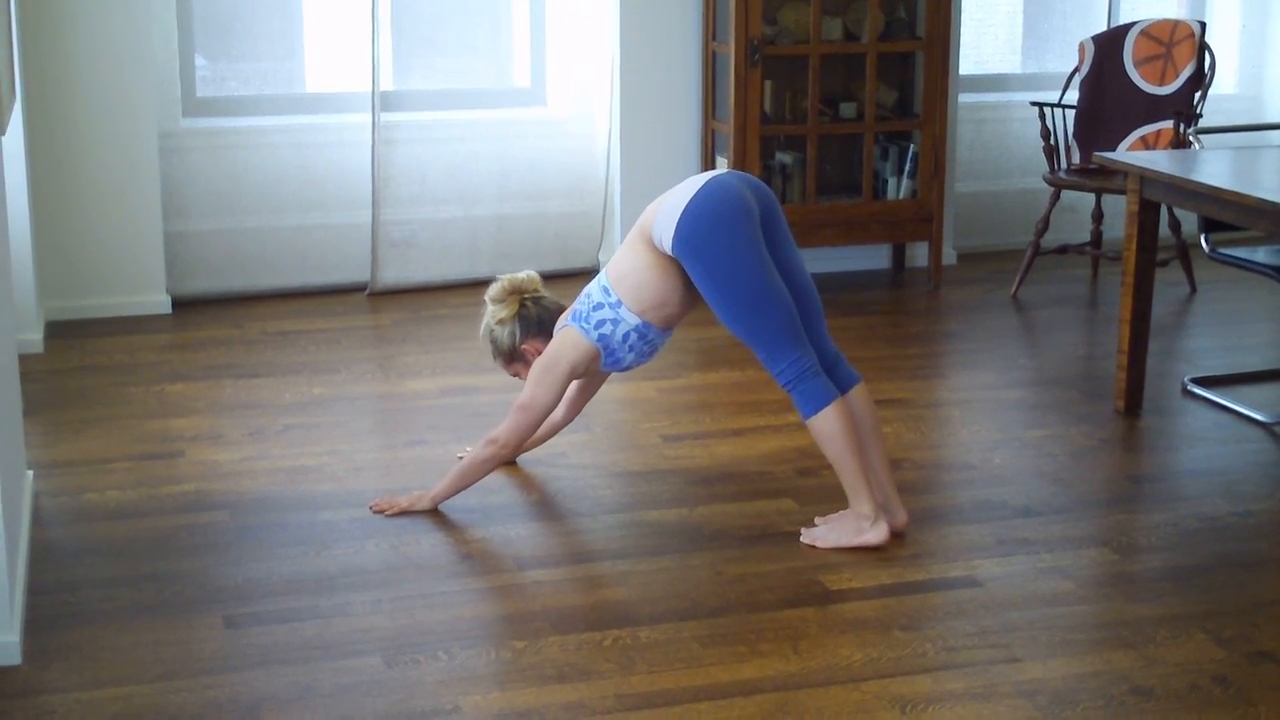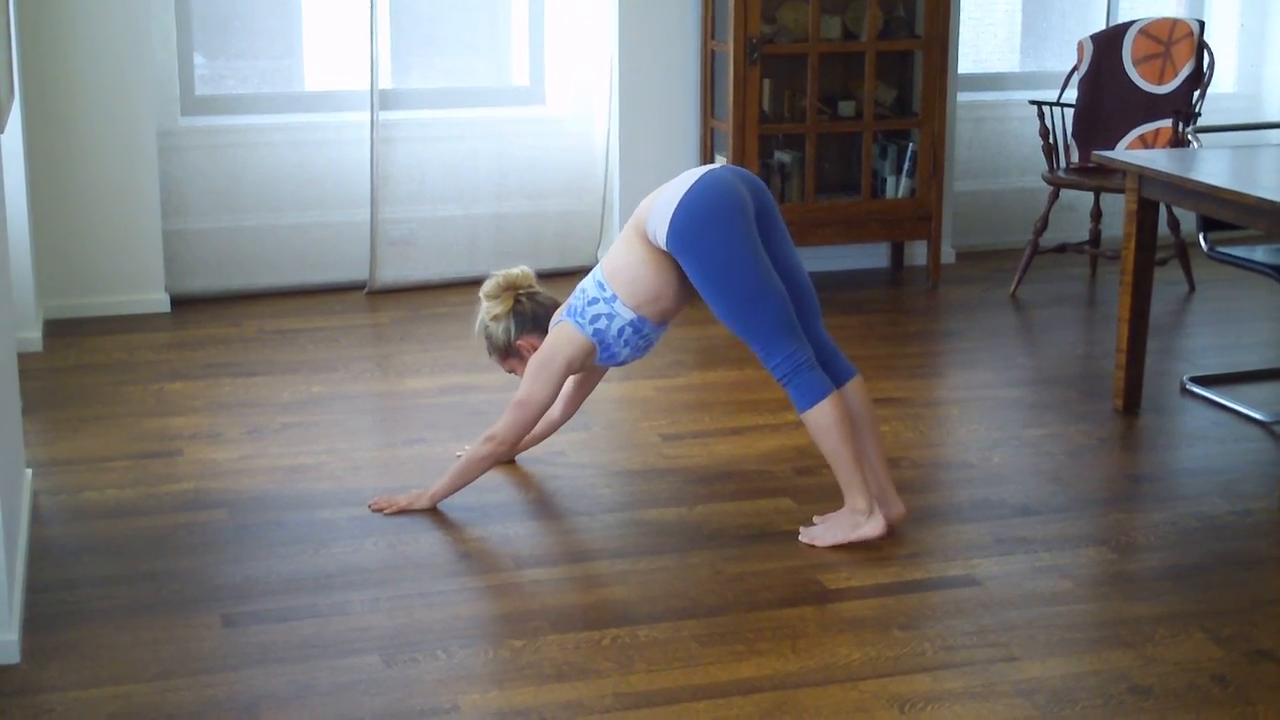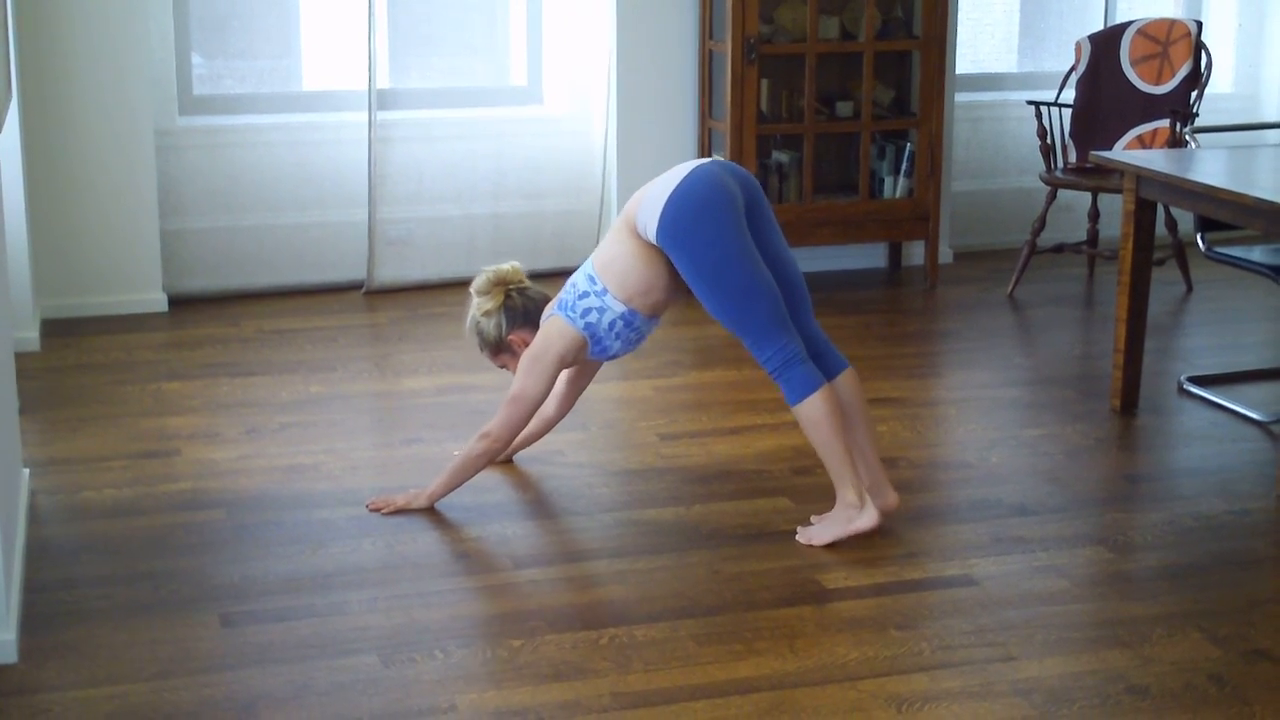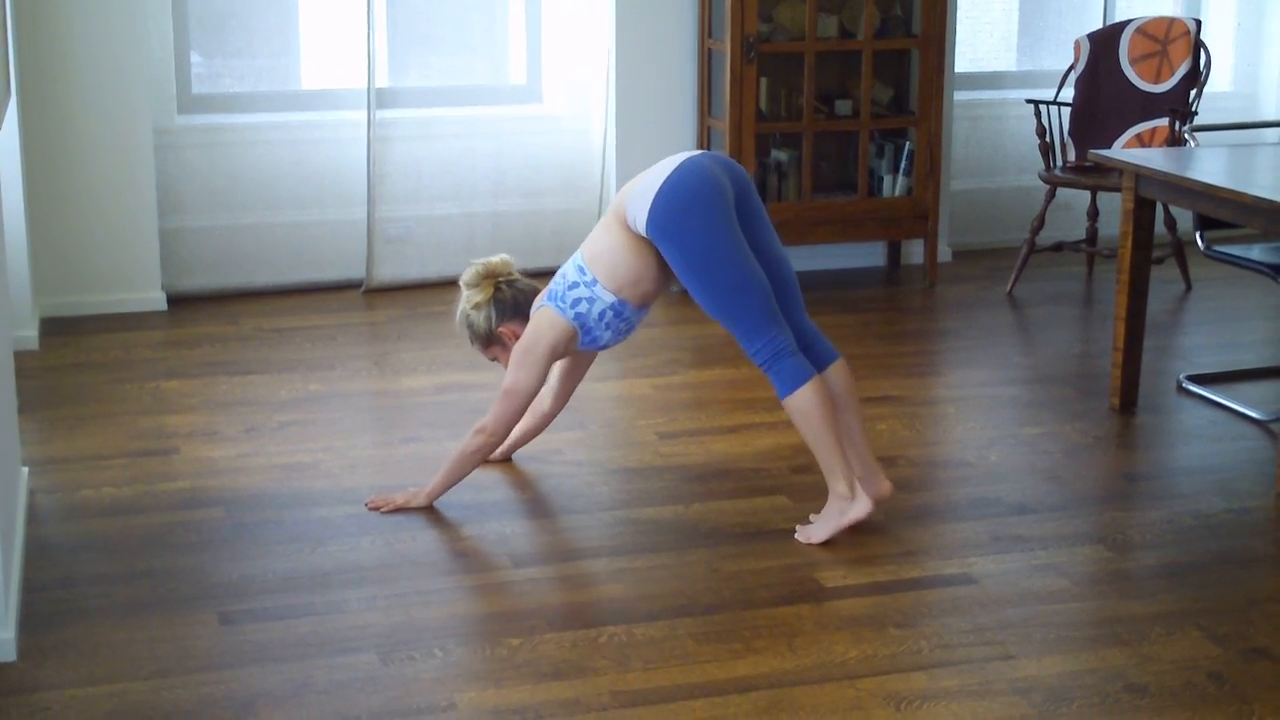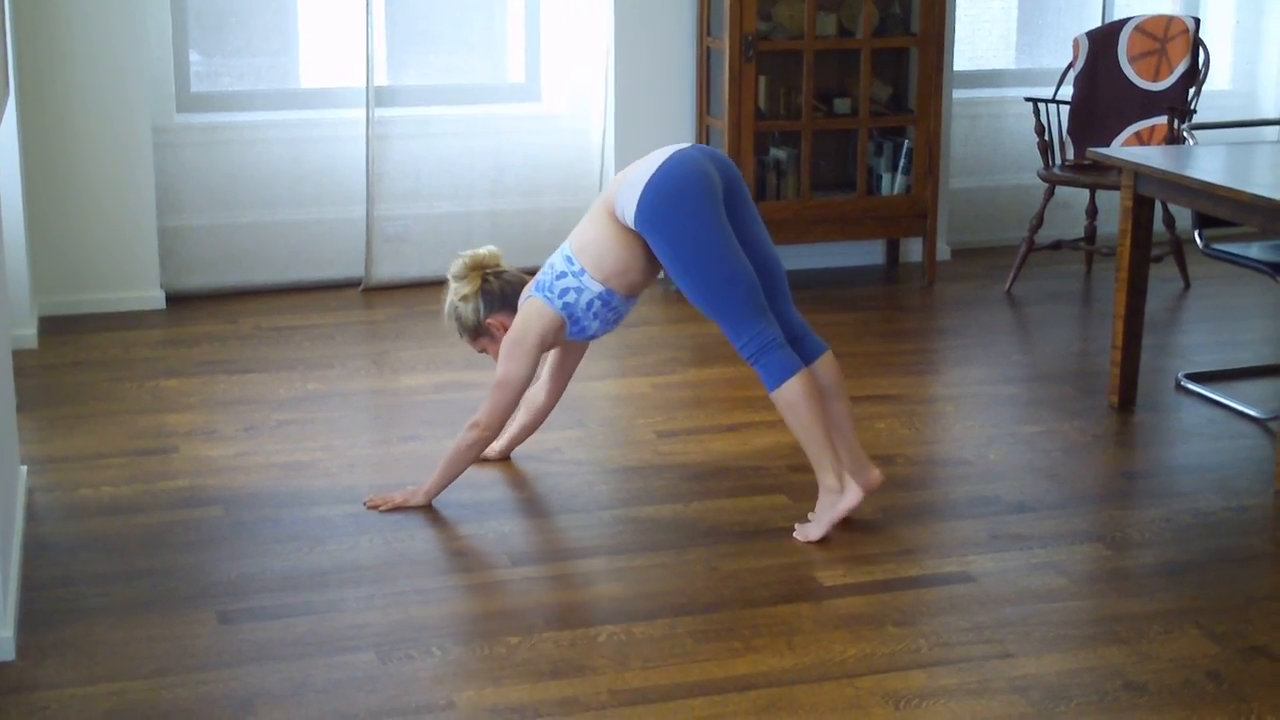
dt=0.1s
person 1, frame 1
left shoulder: (565, 348)
right shoulder: (590, 332)
left elbow: (500, 441)
right elbow: (569, 407)
left wrist: (430, 497)
right wrist: (513, 451)
left hip: (704, 221)
right hip: (731, 195)
left knee: (797, 369)
right knee: (819, 354)
left ankle: (866, 517)
right ankle: (886, 502)
person 1, frame 2
left shoulder: (560, 344)
right shoulder: (587, 329)
left elbow: (499, 438)
right elbow: (565, 404)
left wrist: (429, 496)
right wrist: (513, 450)
left hip: (698, 214)
right hip: (725, 189)
left knee: (792, 362)
right knee: (814, 348)
left ankle: (862, 510)
right ankle: (882, 496)
person 1, frame 3
left shoulder: (553, 337)
right shoulder: (581, 322)
left elbow: (493, 435)
right elbow: (560, 401)
left wrist: (426, 496)
right wrist: (510, 449)
left hip: (688, 210)
right hip: (716, 183)
left knee: (783, 355)
right knee: (806, 341)
left ankle: (853, 503)
right ankle: (874, 488)
person 1, frame 4
left shoulder: (541, 330)
right shoulder: (572, 316)
left elbow: (489, 430)
right elbow: (554, 394)
left wrist: (427, 493)
right wrist: (509, 448)
left hip: (679, 200)
right hip: (706, 175)
left knee: (773, 348)
right knee: (797, 332)
left ankle: (846, 492)
right ankle: (866, 476)
person 1, frame 5
left shoulder: (530, 322)
right shoulder: (562, 308)
left elbow: (483, 425)
right elbow: (547, 390)
left wrist: (424, 492)
right wrist: (504, 447)
left hip: (667, 194)
right hip: (696, 168)
left knee: (760, 341)
right knee: (785, 325)
left ankle: (836, 485)
right ankle: (856, 466)
